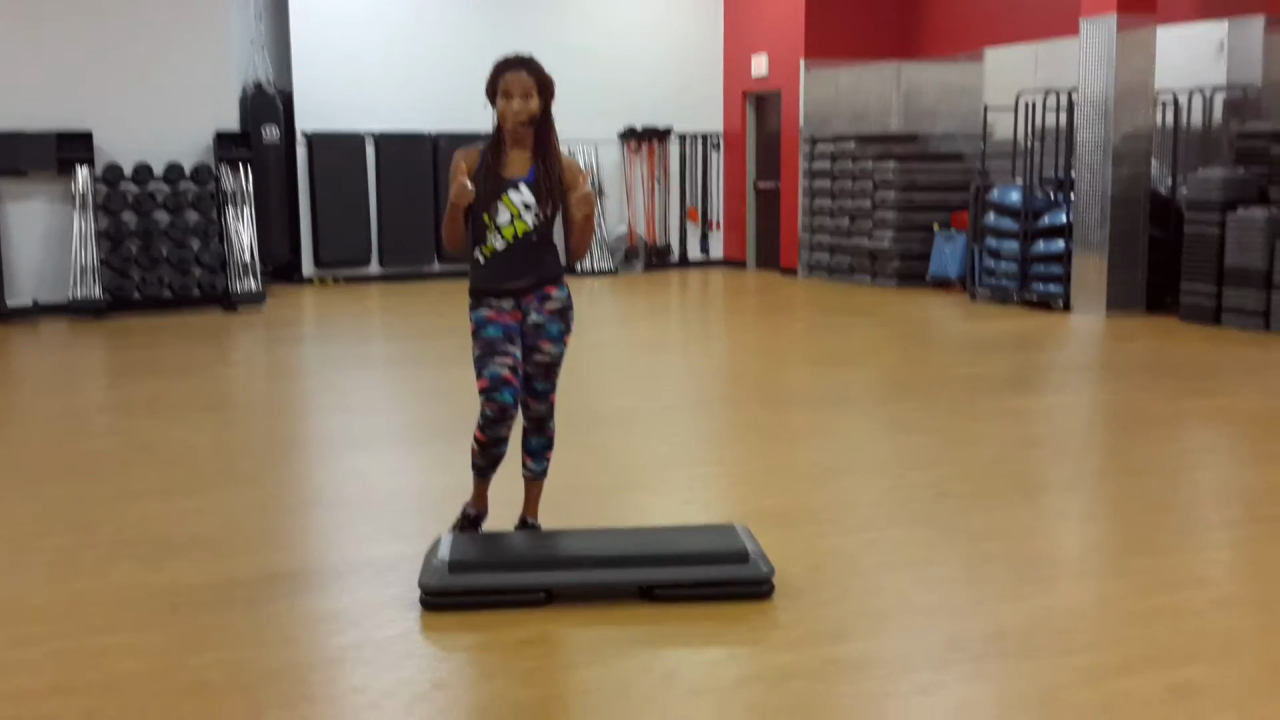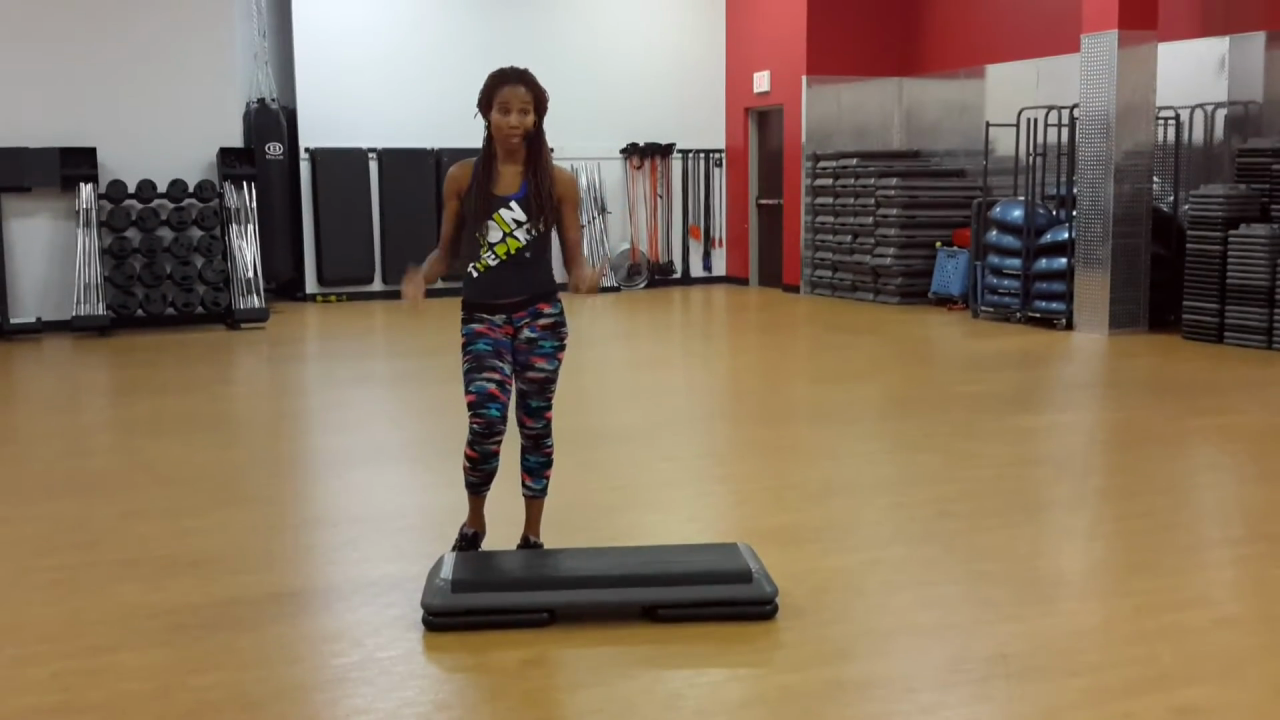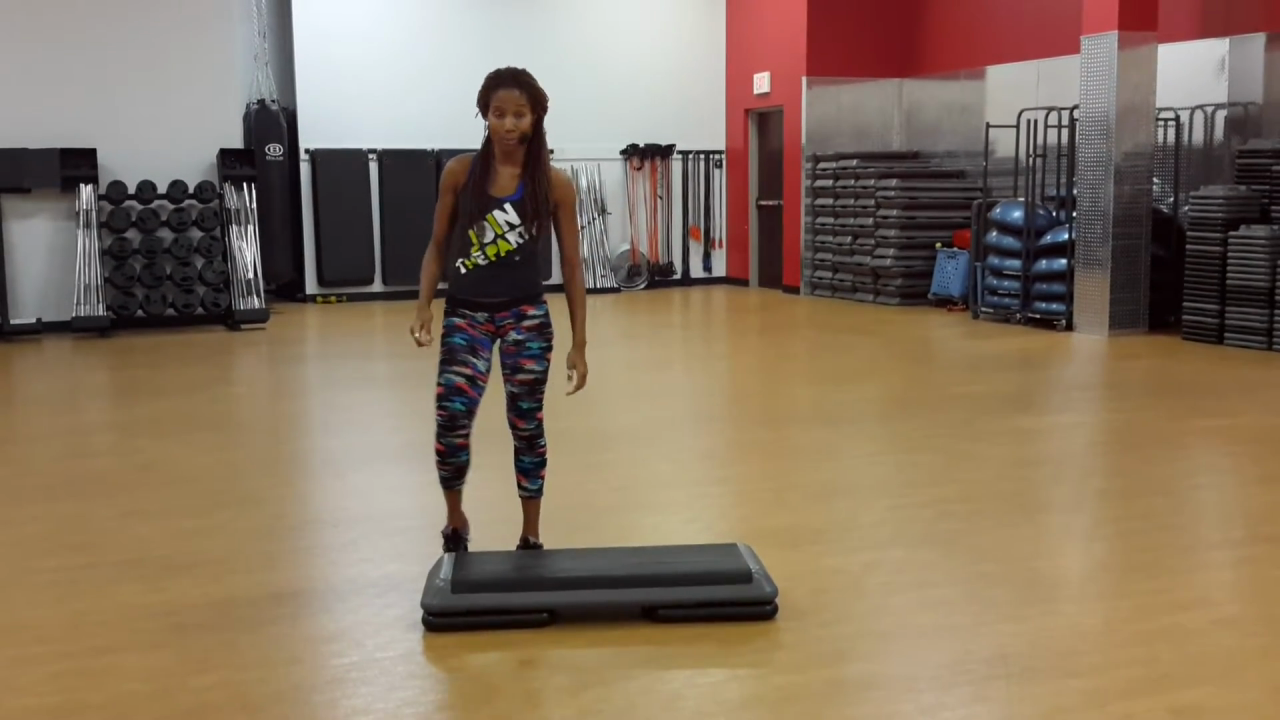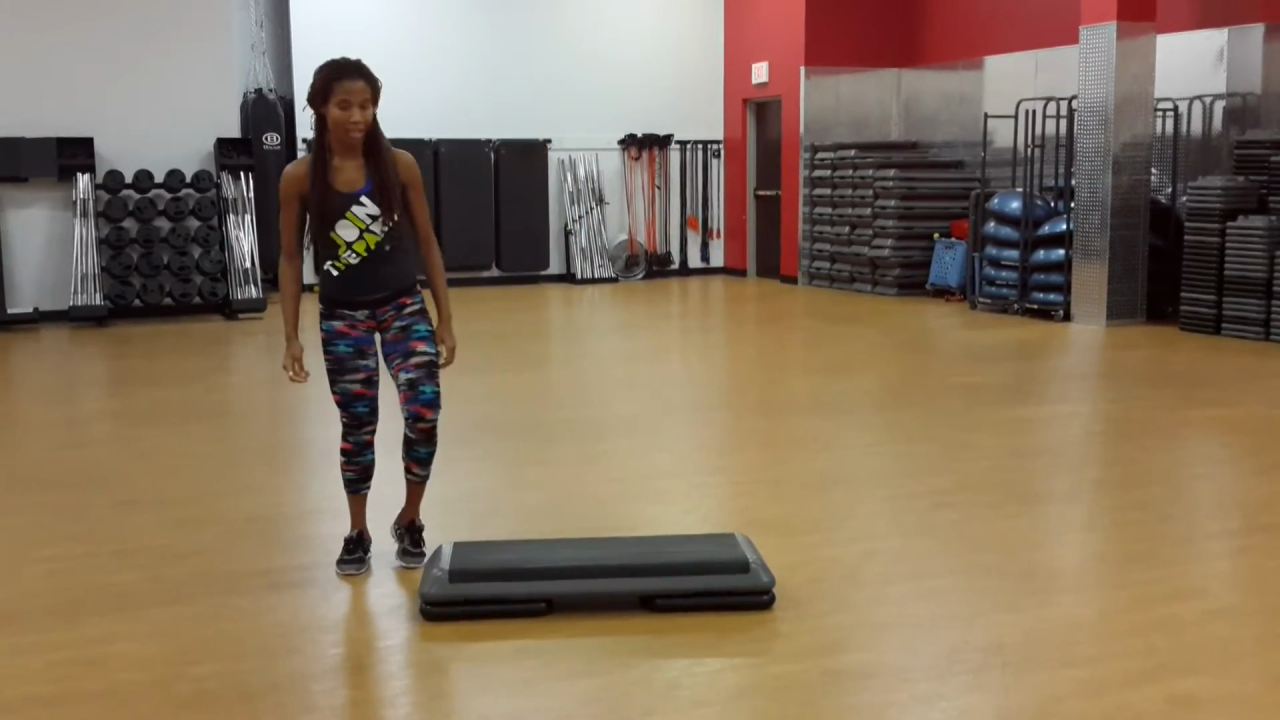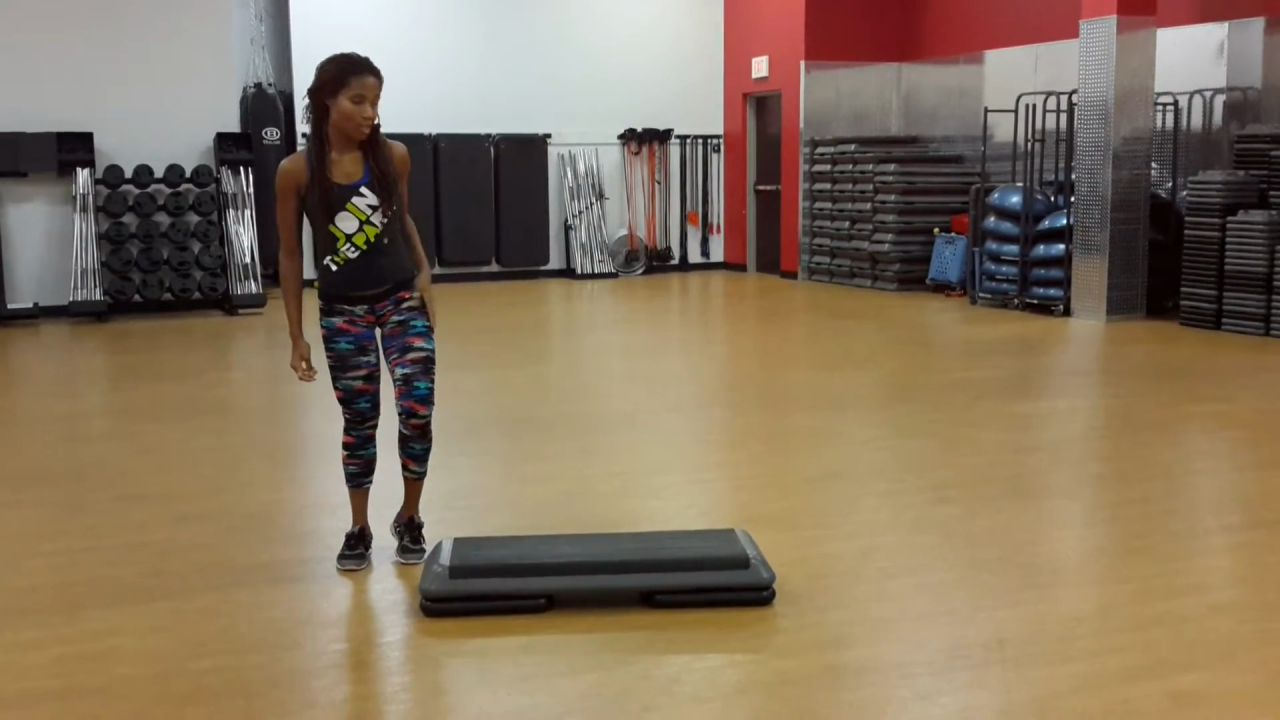
dt=1s
person 1, frame 1
left shoulder: (563, 169)
right shoulder: (470, 162)
left elbow: (575, 253)
right elbow: (454, 246)
left wrist: (585, 218)
right wrist: (455, 206)
left hip: (547, 301)
right hip: (491, 302)
left knee: (538, 408)
right knee: (499, 404)
left ankle: (530, 516)
right ankle: (477, 501)
person 1, frame 2
left shoulder: (558, 180)
right shoulder: (462, 177)
left elbow: (573, 255)
right elbow: (447, 250)
left wrist: (585, 278)
right wrist: (420, 277)
left hip: (540, 315)
right hip: (482, 317)
left knee: (536, 425)
right knee: (487, 423)
left ankle: (532, 536)
right ankle: (473, 524)
person 1, frame 3
left shoulder: (555, 184)
right shoulder: (459, 172)
left elbow: (571, 265)
right elbow: (438, 246)
left wrist: (579, 344)
right wrist: (424, 307)
left hip: (526, 316)
right hip: (465, 313)
left knee: (526, 427)
right knee: (453, 420)
left ankle: (530, 537)
right ankle: (456, 522)
person 1, frame 4
left shoulder: (399, 165)
right shoulder: (299, 177)
left elbow: (426, 242)
right elbow: (291, 258)
left wrist: (445, 319)
right wrist: (291, 337)
left hip: (404, 305)
right hip: (341, 315)
left knee: (424, 414)
right knee: (357, 426)
left ankle: (409, 521)
right ankle: (357, 533)
person 1, frame 5
left shoulder: (395, 156)
right shoulder: (295, 170)
right elbow: (288, 254)
left wrist: (423, 272)
right wrist: (295, 336)
left hip: (401, 299)
right hip: (341, 310)
left knee: (417, 411)
right knee: (359, 421)
left ankle: (409, 519)
right ankle: (358, 529)
